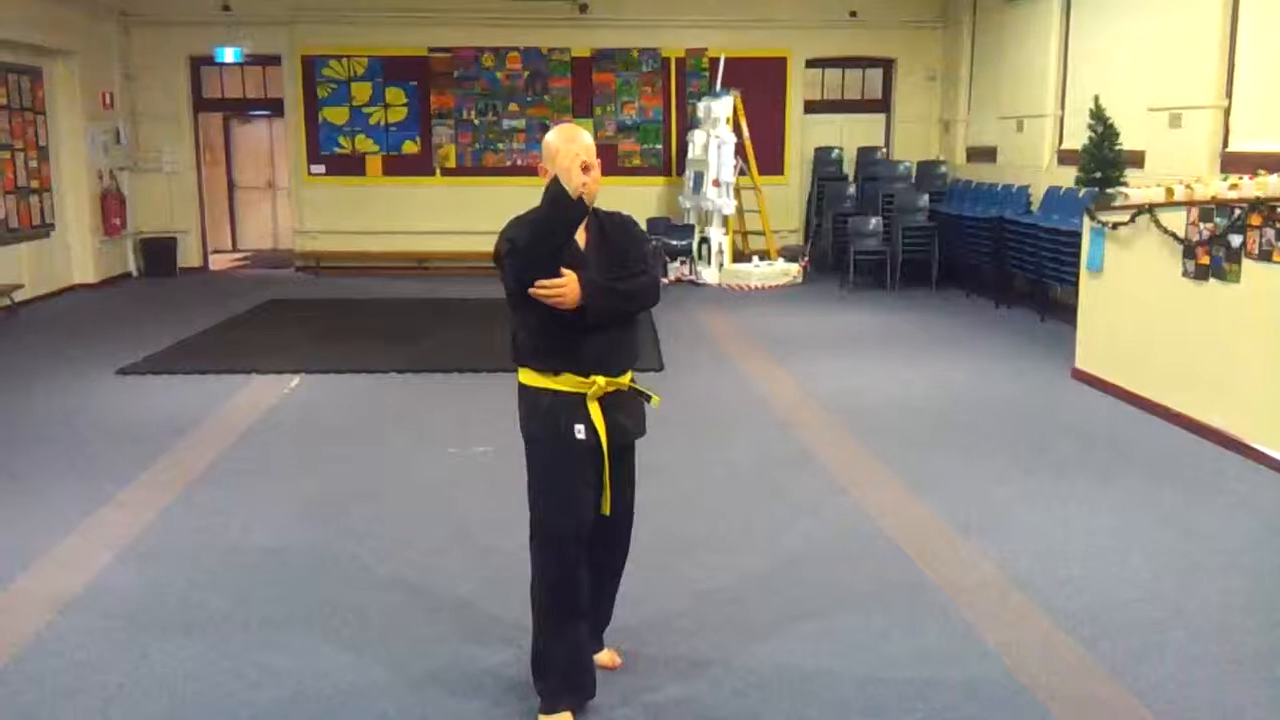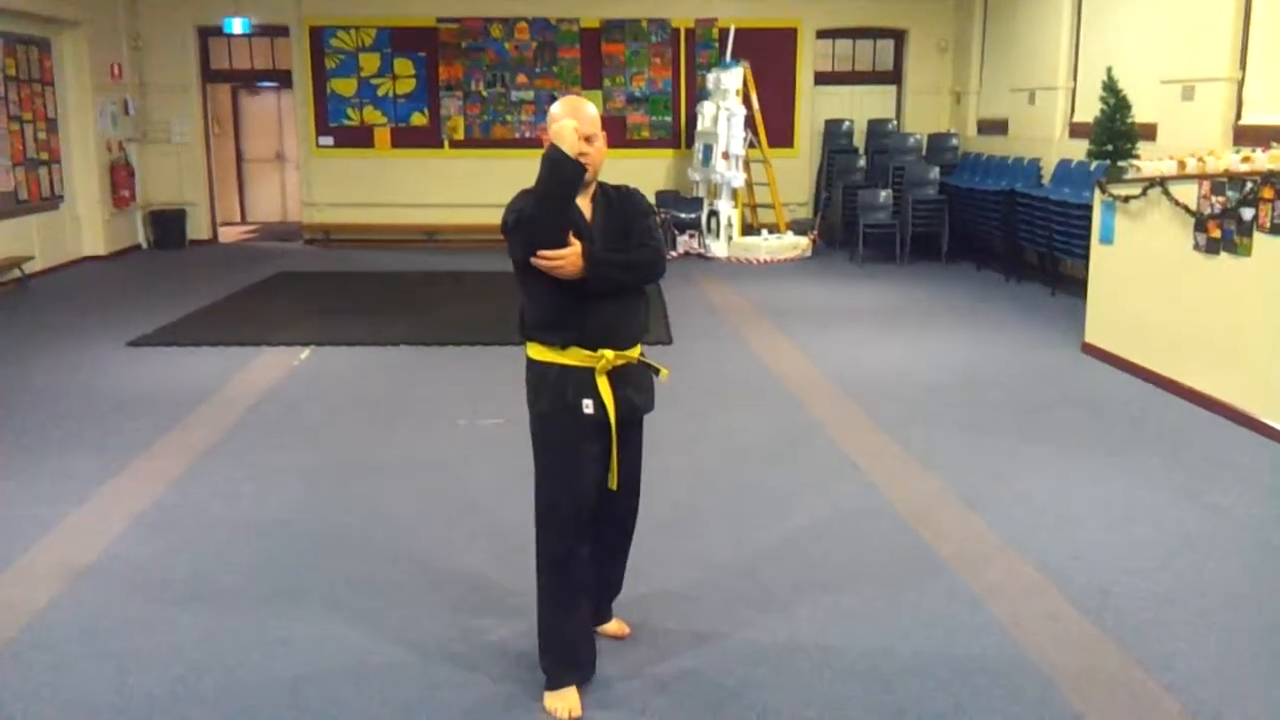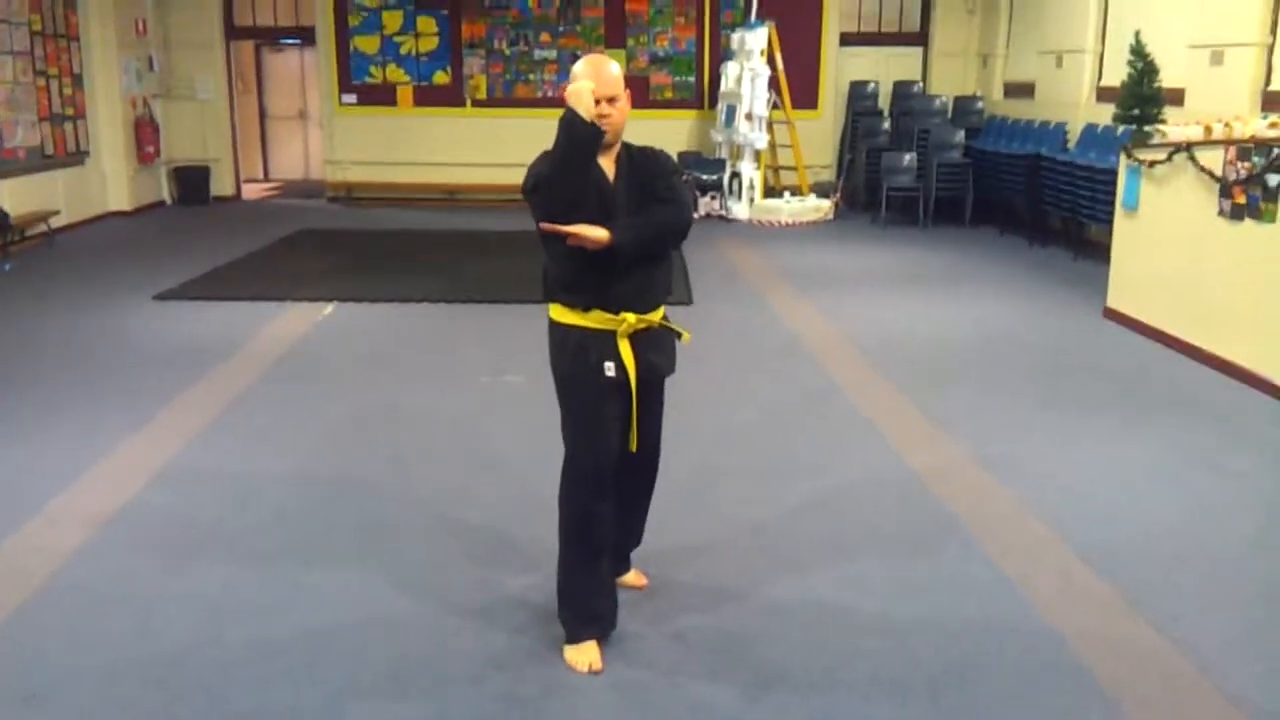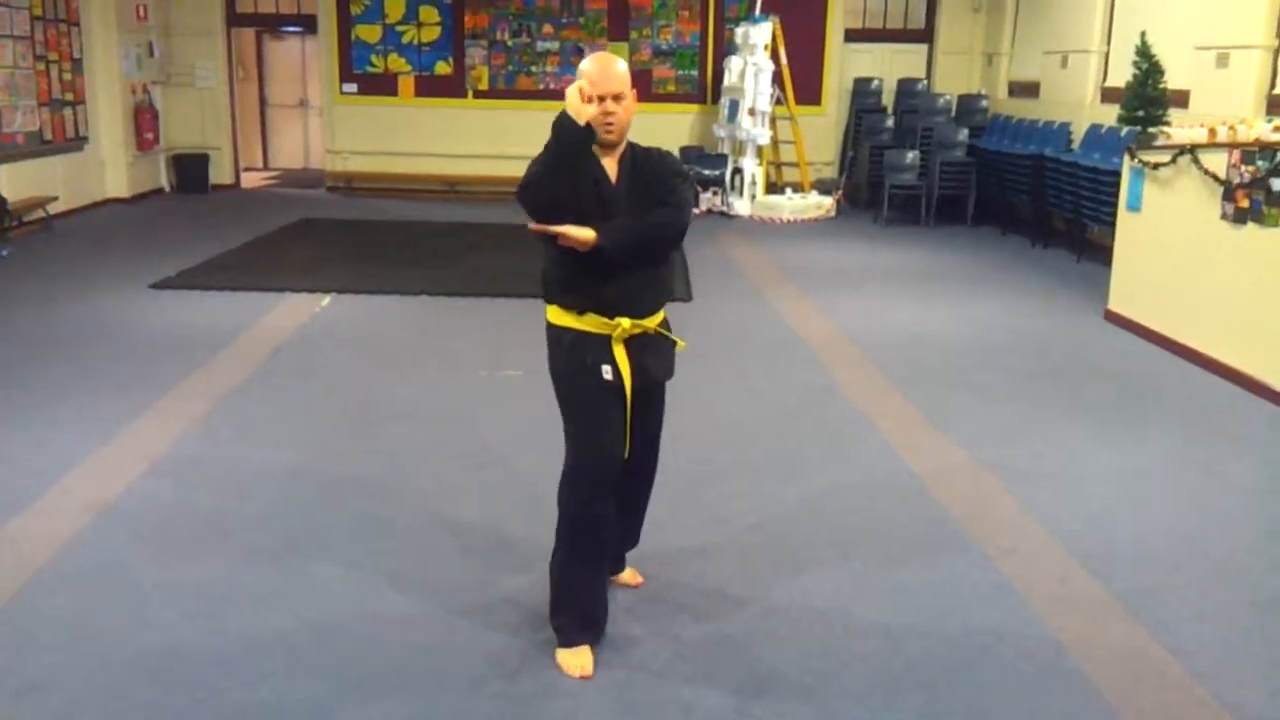
dt=1s
person 1, frame 1
left shoulder: (621, 230)
right shoulder: (523, 233)
left elbow: (647, 288)
right elbow: (532, 266)
left wrist: (587, 295)
right wrist: (562, 193)
left hip: (613, 402)
right hip: (553, 407)
left knee: (609, 531)
right knee: (559, 539)
left ankle: (587, 637)
person 1, frame 2
left shoulder: (629, 203)
right shoulder: (529, 207)
left elbow: (652, 260)
right elbow: (541, 239)
left wrist: (590, 263)
right wrist: (560, 158)
left hip: (623, 375)
right hip: (560, 380)
left knee: (616, 504)
right knee: (563, 515)
left ankle: (595, 606)
right ankle: (563, 667)
person 1, frame 3
left shoulder: (653, 166)
right shoulder: (553, 167)
left elbow: (676, 221)
right elbow: (557, 200)
left wrist: (610, 238)
right wrist: (577, 124)
left hip: (645, 337)
right hip: (583, 341)
left knee: (637, 460)
right knee: (589, 469)
left ankle: (614, 559)
right ankle: (583, 620)
person 1, frame 4
left shoulder: (660, 167)
right shoulder: (560, 164)
left elbow: (670, 225)
right elbow: (540, 203)
left wrist: (597, 237)
right wrist: (570, 126)
left hip: (644, 339)
right hip: (581, 341)
left knee: (636, 461)
right knee: (591, 468)
left ankle: (610, 556)
right ankle: (575, 623)
